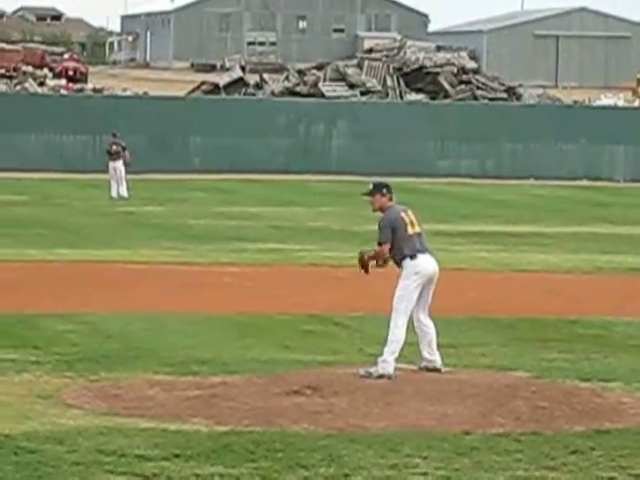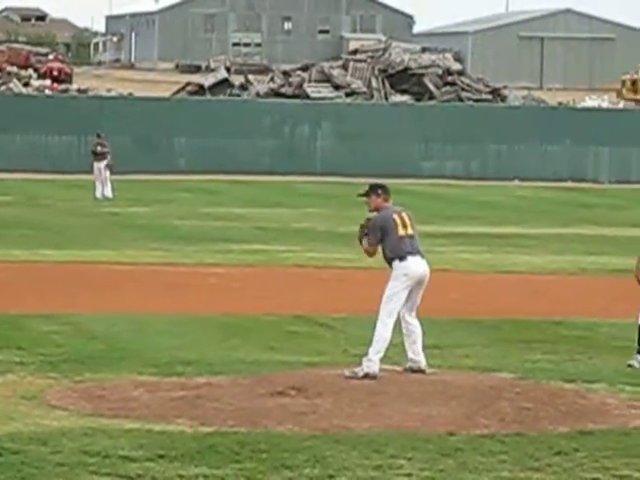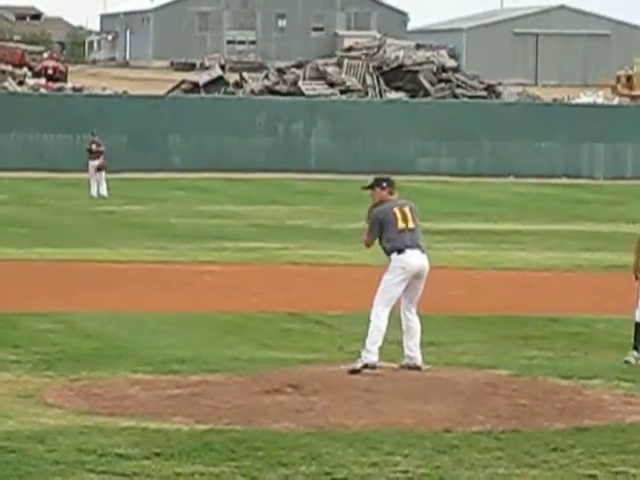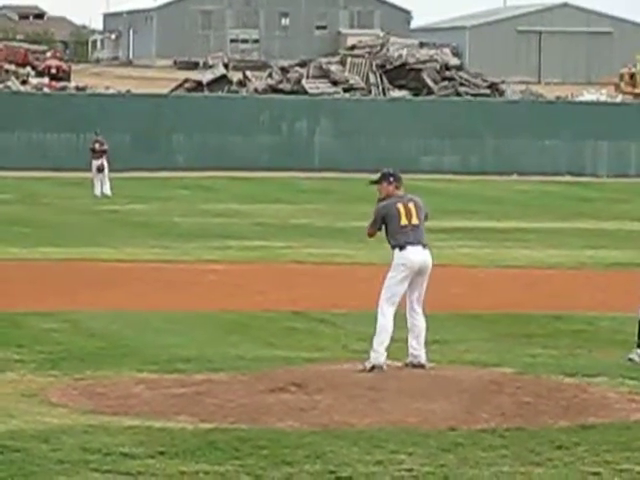
dt=0.2s
person 1, frame 1
left shoulder: (387, 218)
right shoulder: (406, 210)
left elbow: (383, 251)
left wrist: (369, 257)
right wrist: (389, 257)
left hip: (415, 266)
right hip: (430, 263)
left knee: (399, 316)
right knee: (421, 315)
left ankle: (385, 366)
right ankle: (432, 361)
person 1, frame 2
left shoulder: (378, 219)
right shoulder: (404, 212)
left elbow: (371, 252)
left wrist: (365, 242)
left hip: (405, 267)
right hip: (422, 265)
left knee: (386, 317)
right knee: (408, 315)
left ankle: (370, 366)
right ankle: (417, 362)
person 1, frame 3
left shoulder: (379, 212)
right shoulder: (410, 206)
left elbow: (368, 243)
left wrist: (370, 224)
left hip: (403, 260)
right hip: (421, 259)
left knee: (380, 308)
right knee: (409, 310)
left ankle: (369, 356)
right ankle: (414, 358)
person 1, frame 4
left shoulder: (384, 207)
right shoulder: (417, 201)
left elbow: (370, 233)
left hip: (405, 256)
right hip: (424, 255)
left knee: (386, 306)
right knee: (415, 308)
left ankle: (378, 357)
right ankle: (418, 357)
